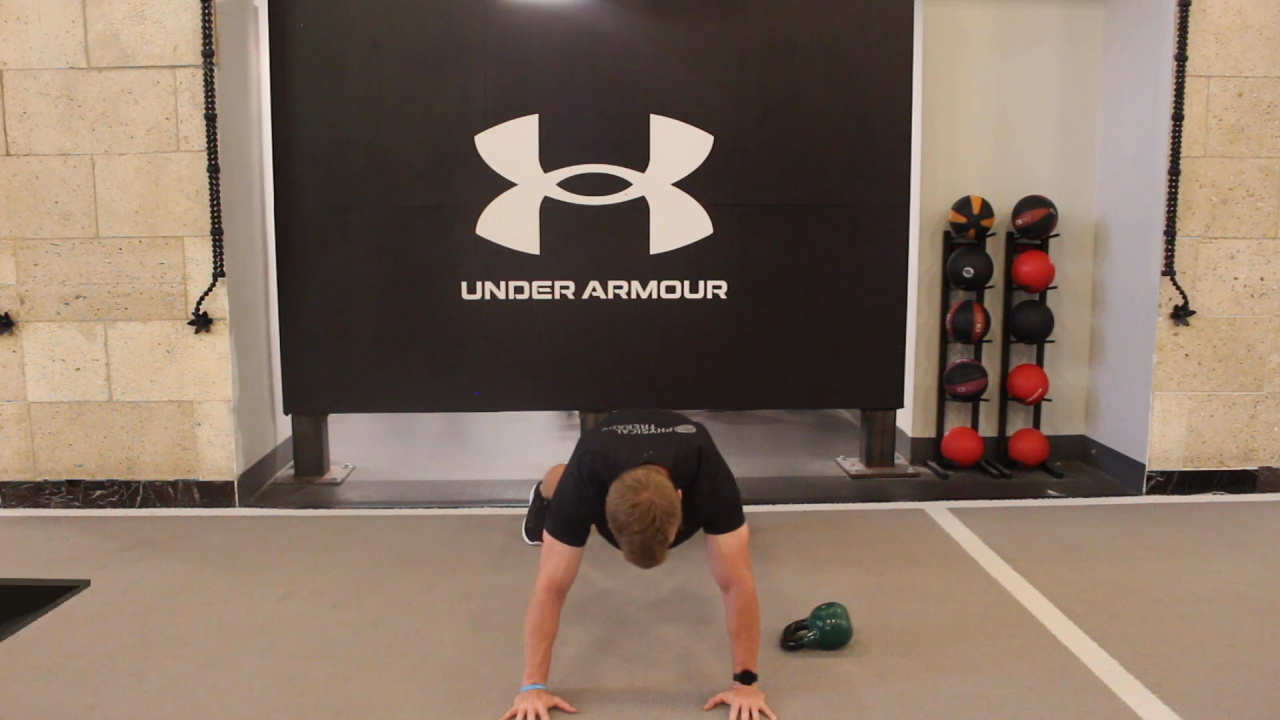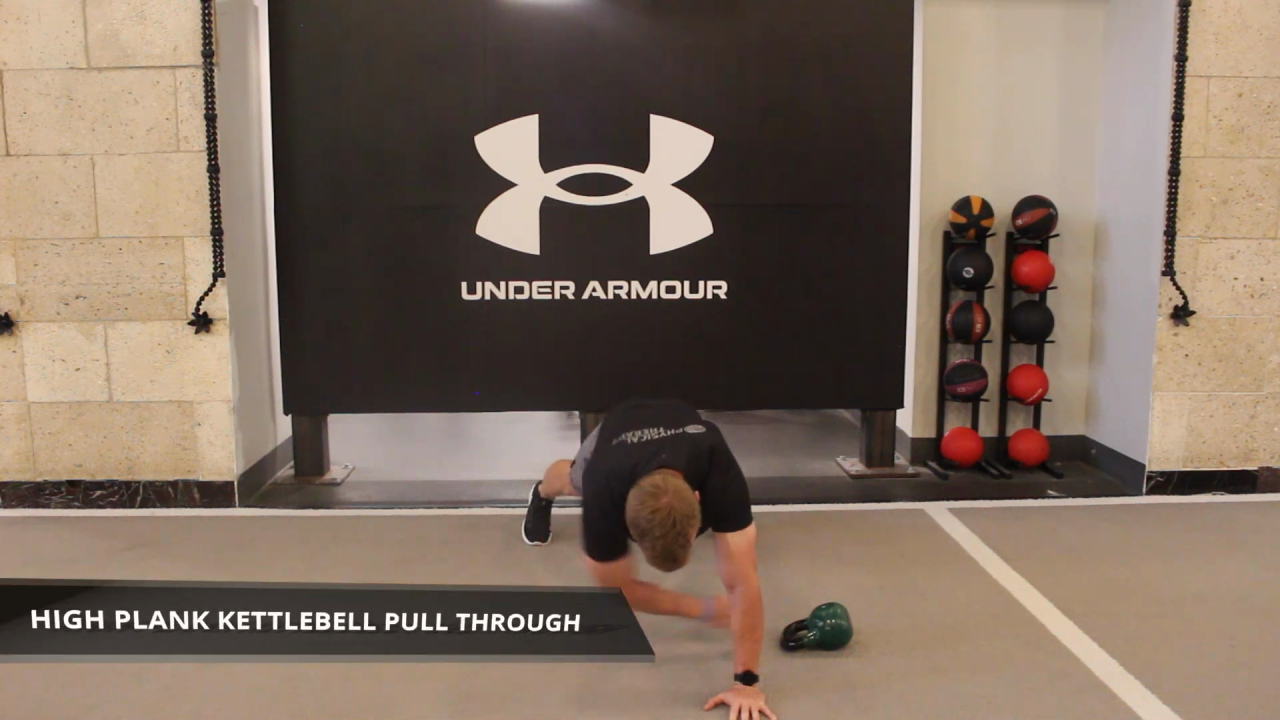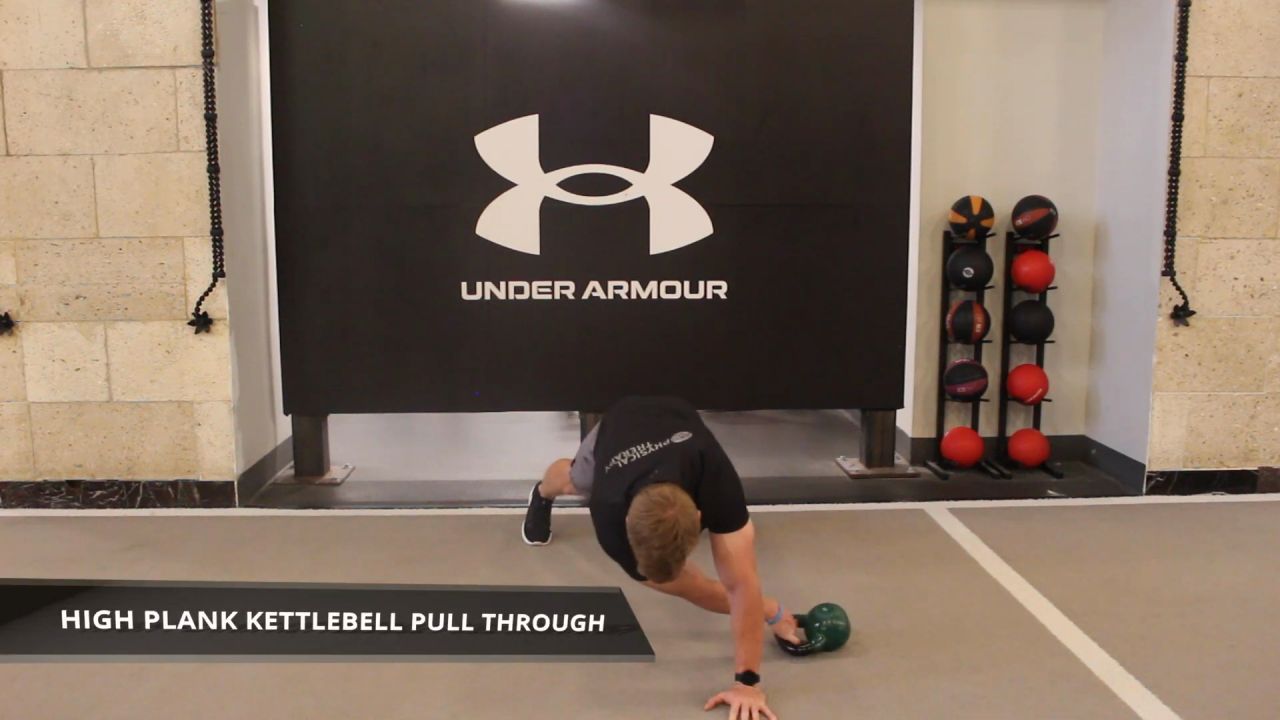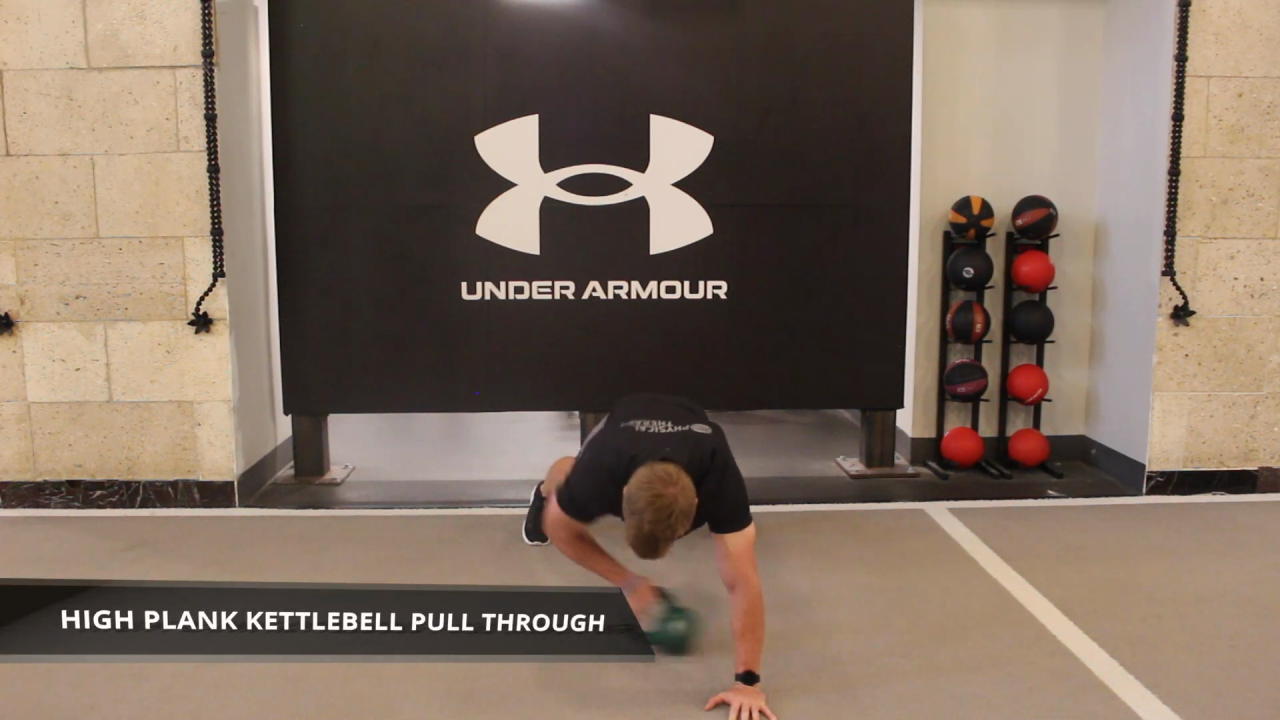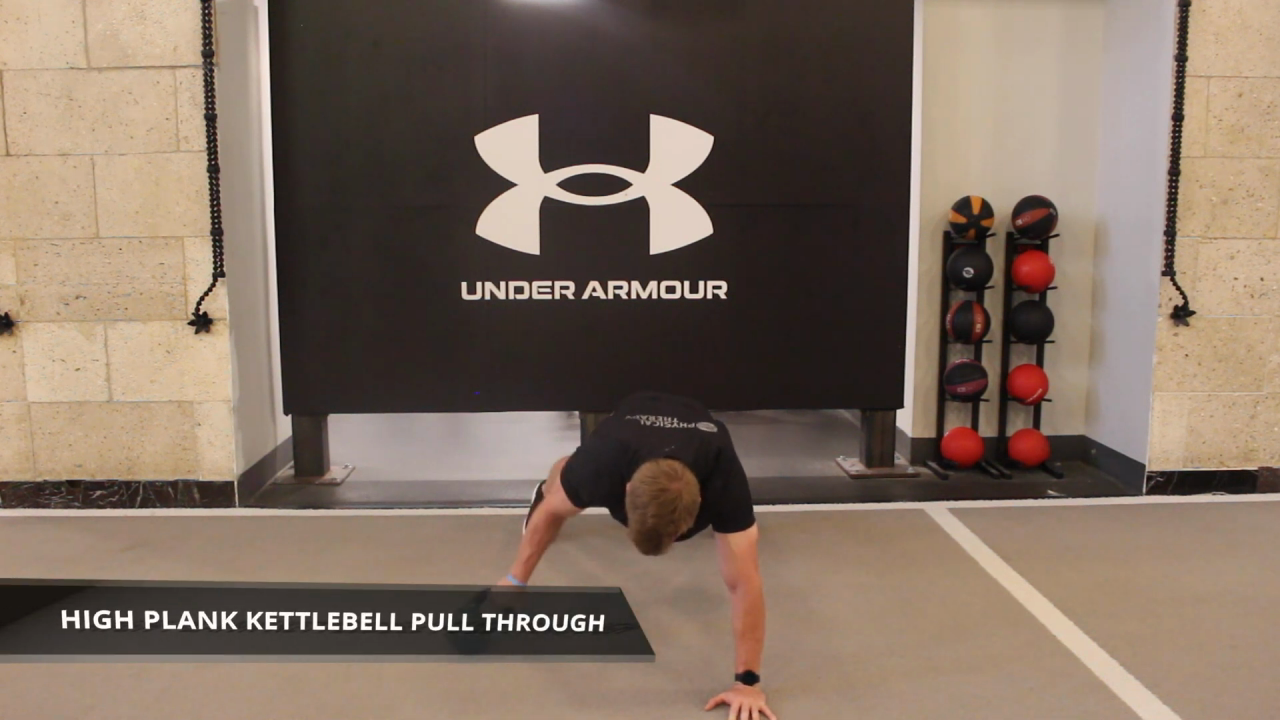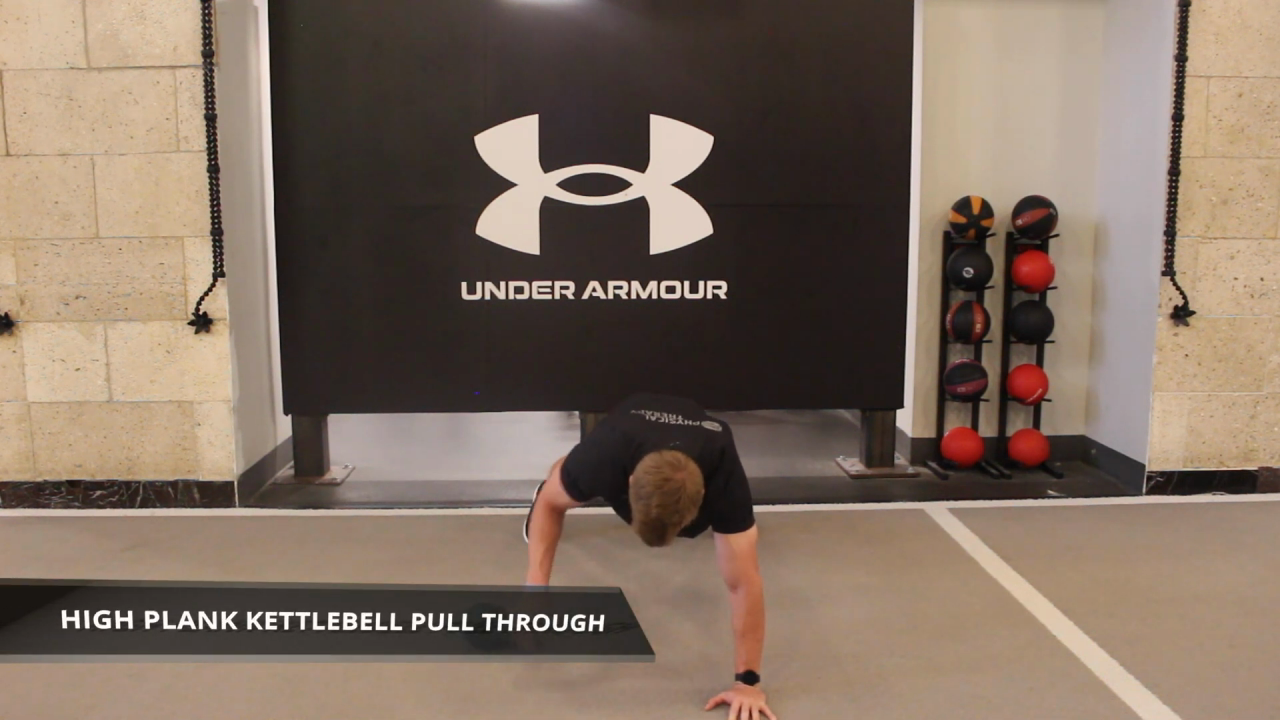
dt=0.4s
person 1, frame 1
left shoulder: (707, 475)
right shoulder: (586, 477)
left elbow: (735, 583)
right elbow: (552, 585)
left wrist: (745, 681)
right wrist: (533, 685)
left hip: (680, 458)
right hip: (609, 455)
right ankle: (544, 492)
person 1, frame 2
left shoulder: (719, 475)
right shoulder: (605, 493)
left elbow: (741, 582)
right elbow: (617, 588)
left wrist: (746, 681)
right wrist: (706, 610)
left hip: (686, 446)
right knee: (570, 482)
right ankle: (542, 493)
person 1, frame 3
left shoulder: (715, 479)
right shoulder: (611, 514)
left elbow: (741, 582)
right elbow: (691, 588)
left wrist: (748, 681)
right wrist: (772, 614)
left hip: (678, 420)
right hip: (617, 425)
right knee: (573, 481)
right ankle: (542, 494)
person 1, frame 4
left shoulder: (718, 478)
right shoulder: (603, 467)
left elbow: (741, 582)
right elbow: (558, 527)
left wrist: (747, 680)
right wrist: (627, 582)
left hip: (687, 426)
right knee: (572, 481)
right ankle: (544, 492)
person 1, frame 5
left shoulder: (723, 479)
right shoulder: (604, 462)
left elbow: (743, 582)
right elbow: (552, 510)
left wrist: (747, 680)
right wrist: (516, 579)
left hip: (696, 441)
right hip: (631, 428)
right knee: (561, 488)
right ankle: (545, 491)
person 1, frame 6
left shoulder: (723, 474)
right shoulder: (604, 454)
left elbow: (743, 581)
right elbow: (551, 503)
left wrist: (747, 680)
right wrist: (536, 586)
left hip: (698, 445)
right hip: (630, 435)
right knee: (567, 480)
right ankle: (560, 476)
